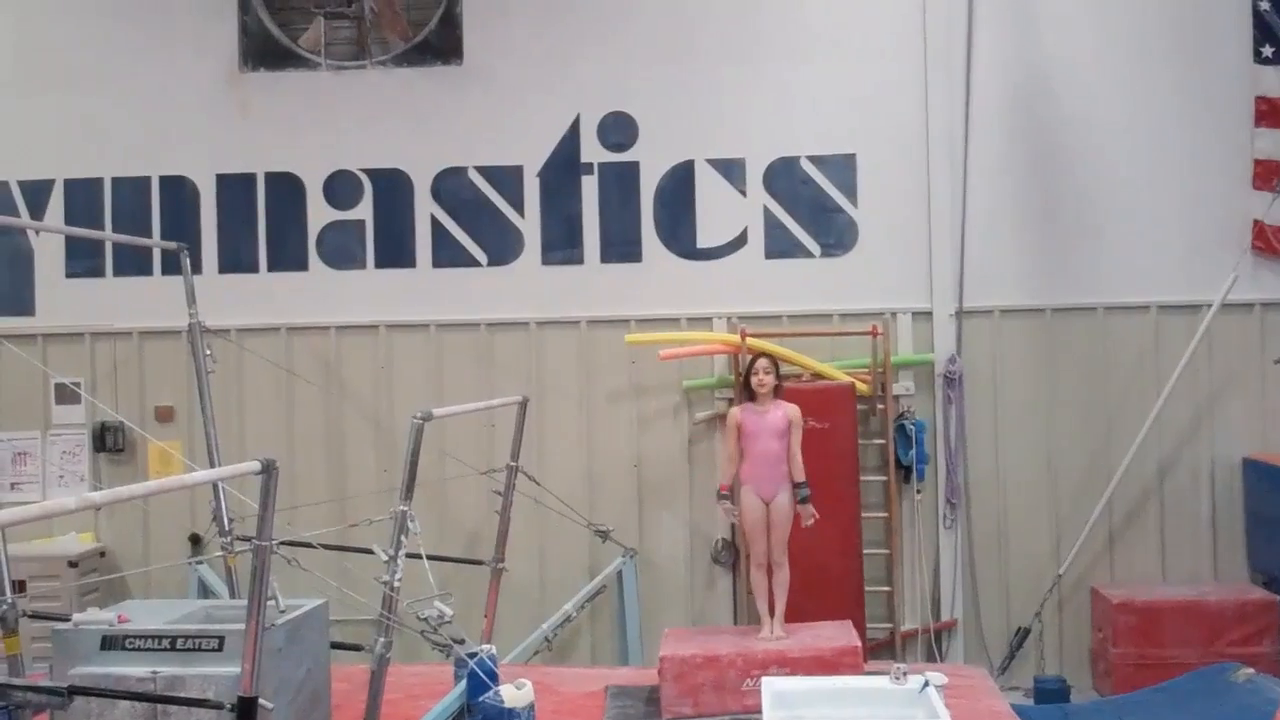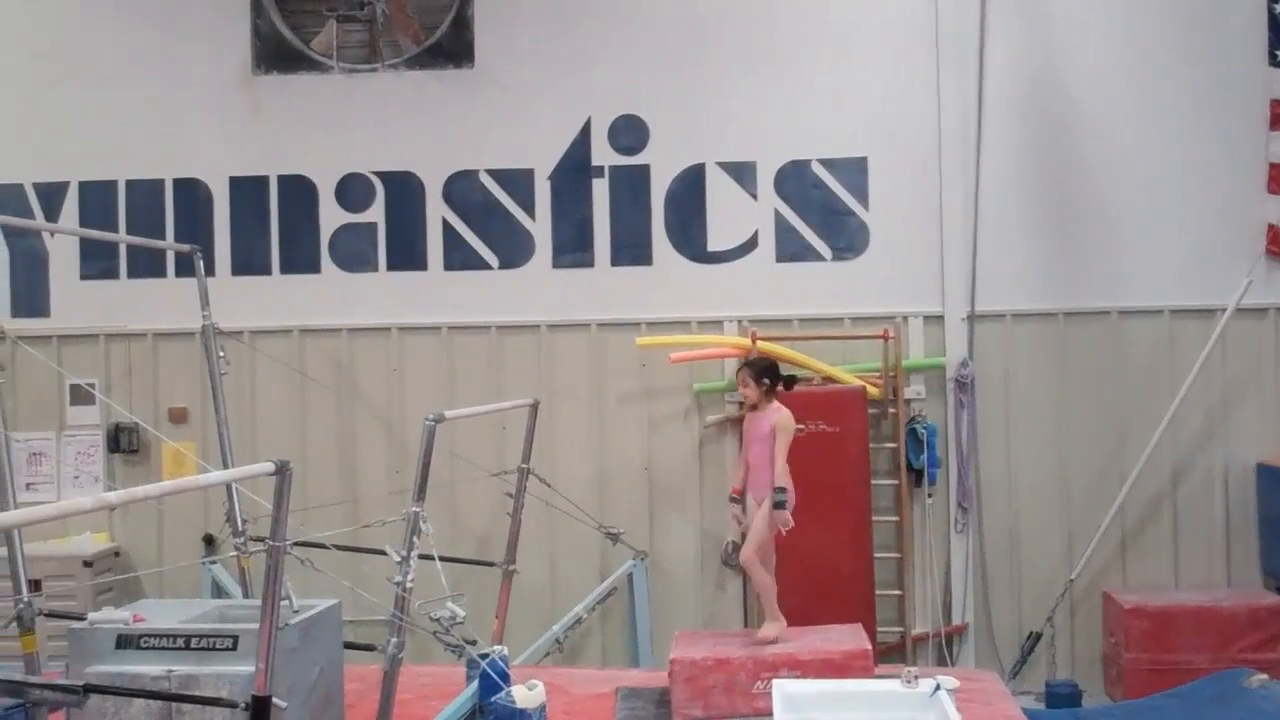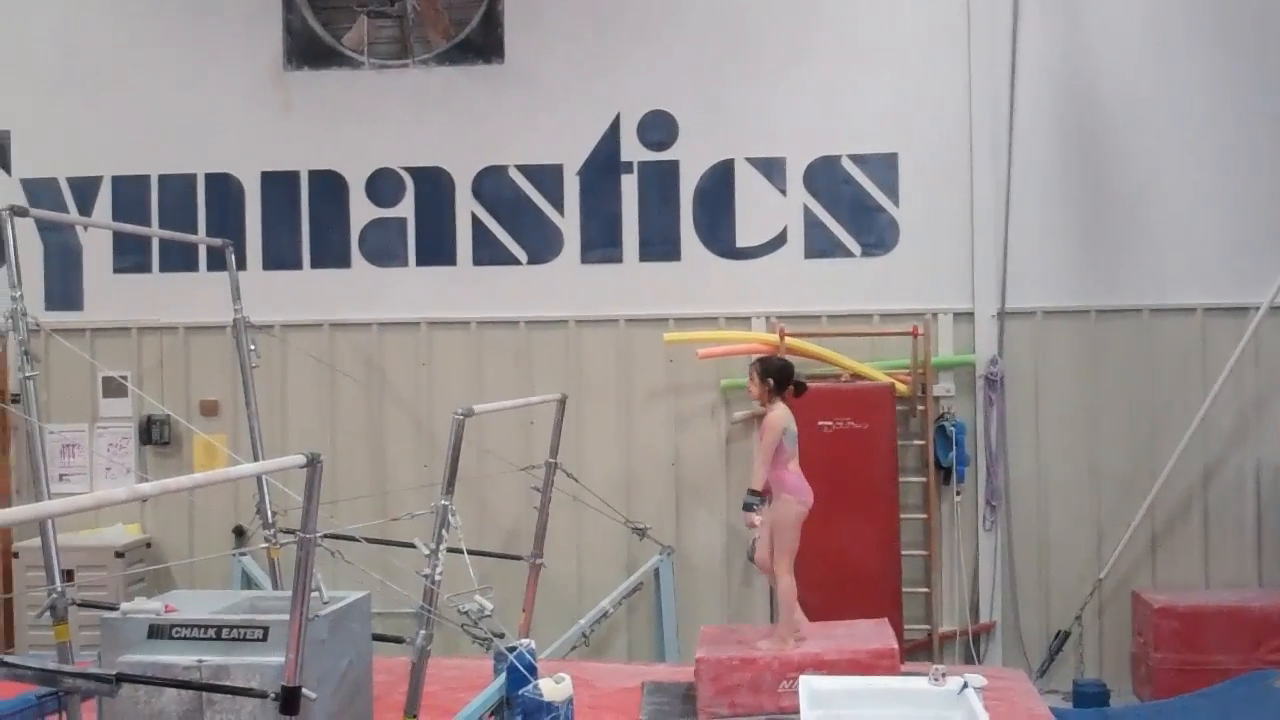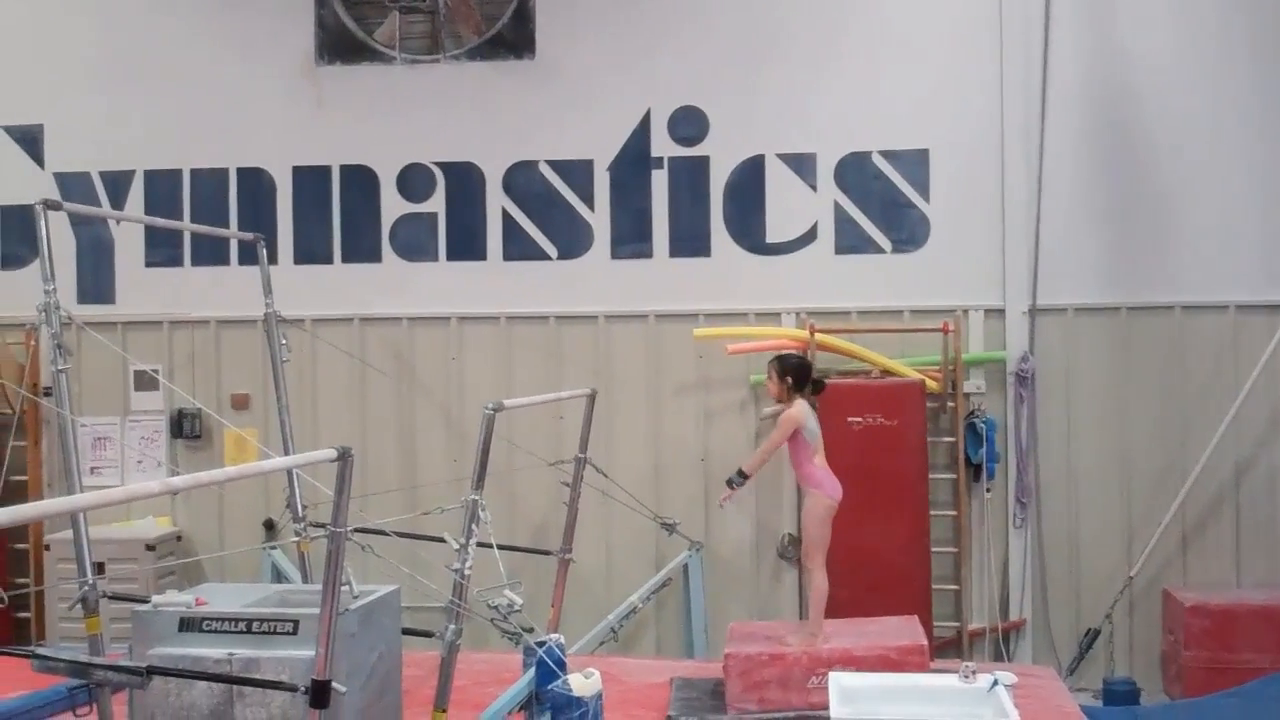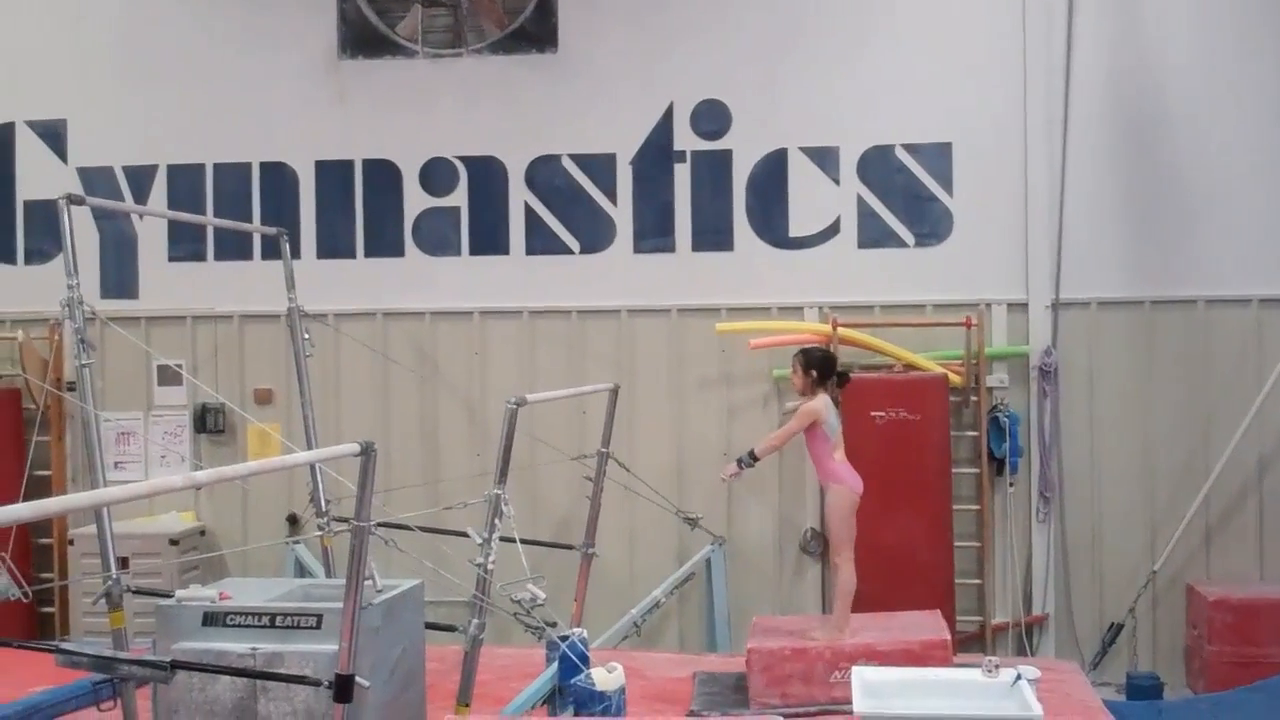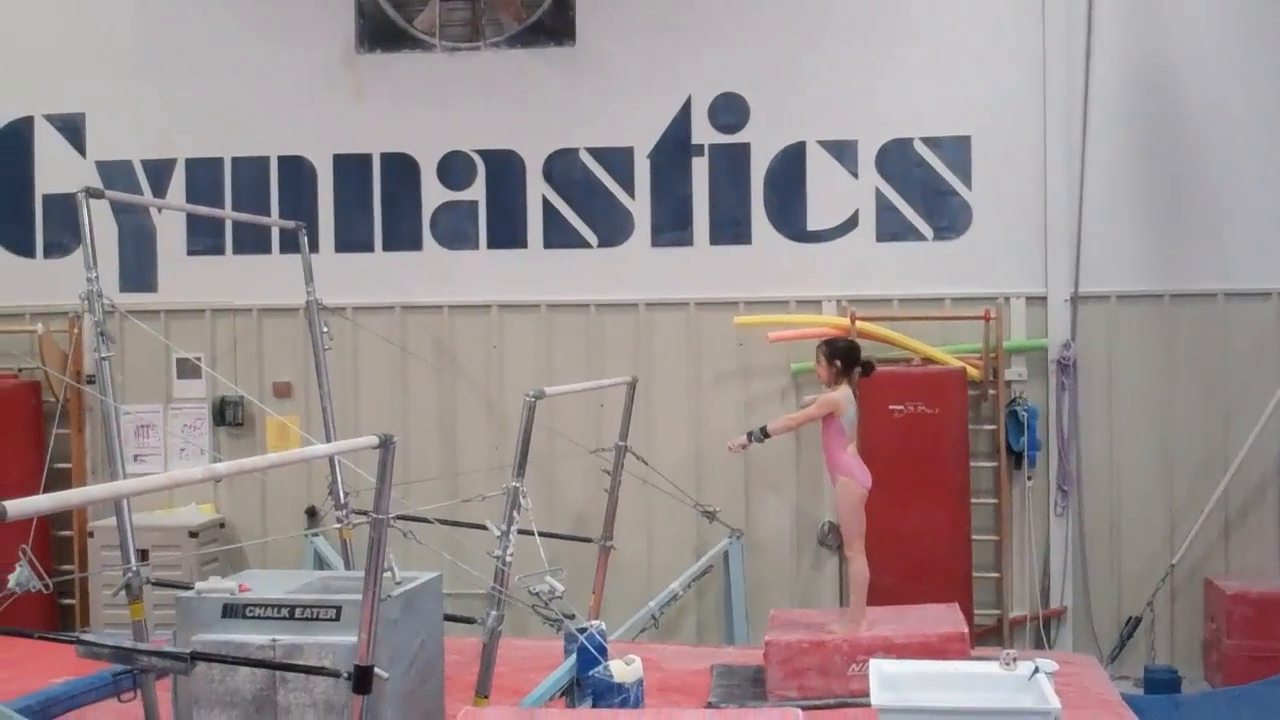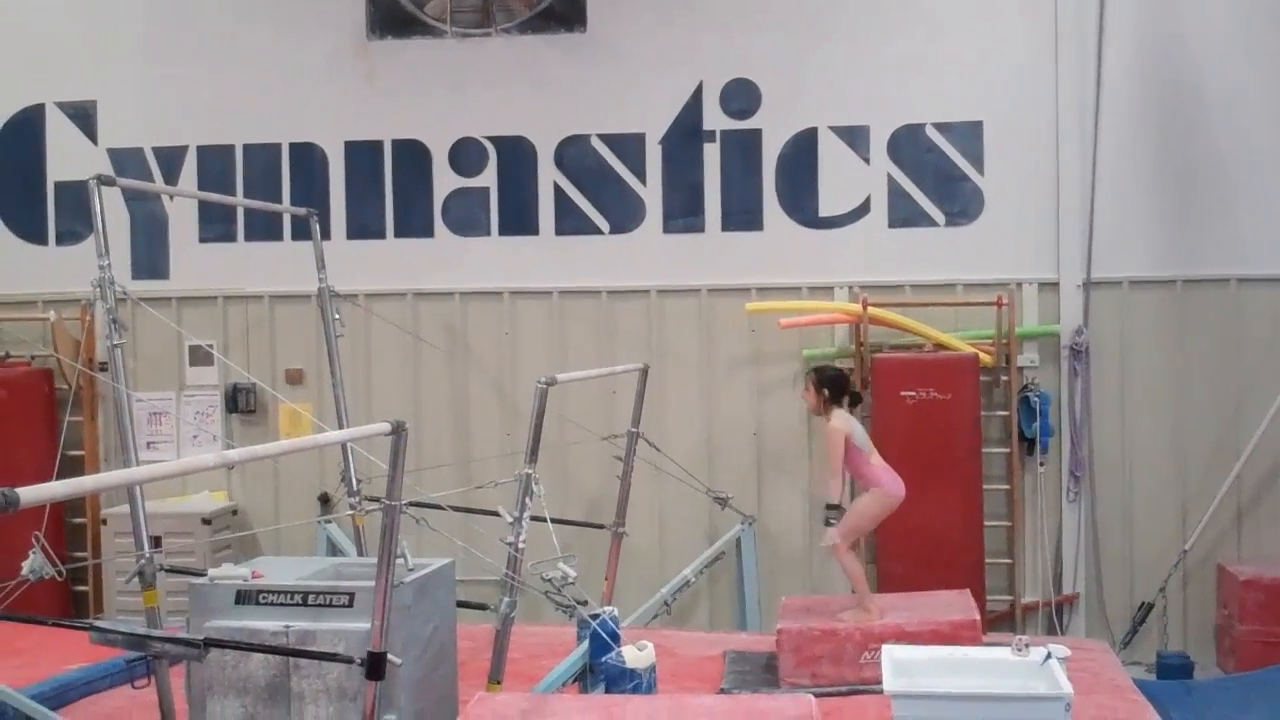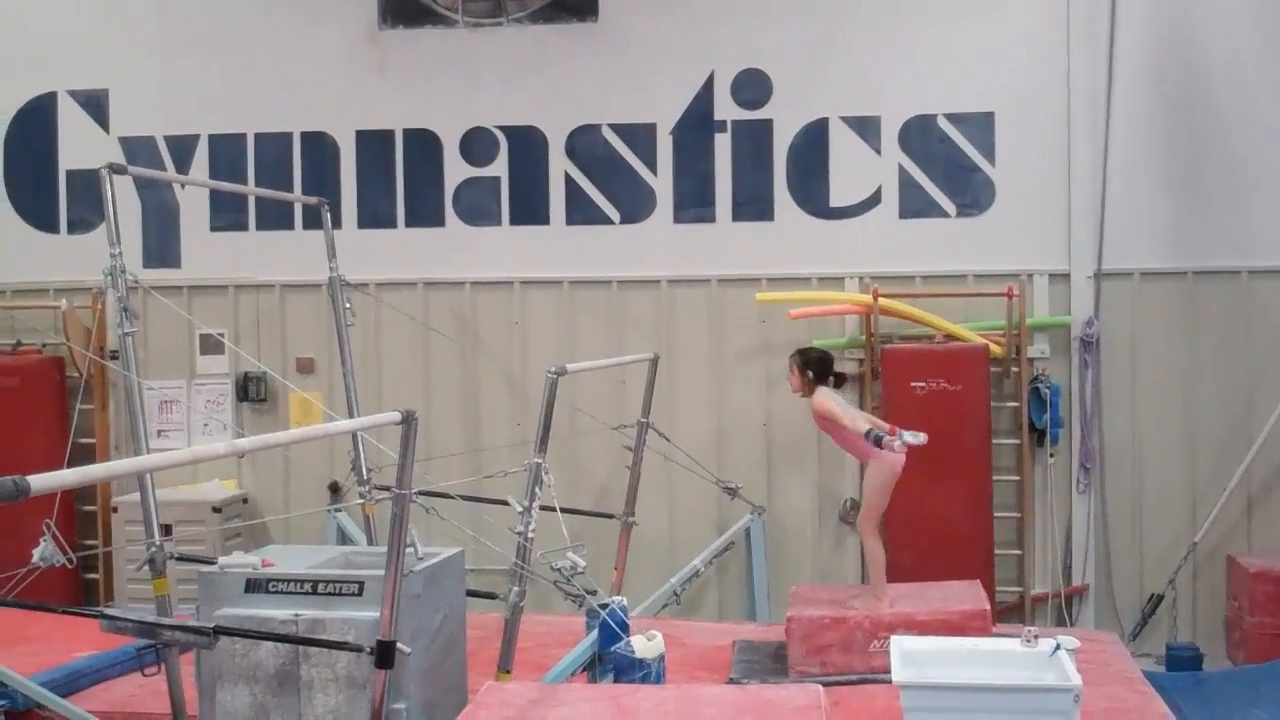
dt=0.5s
person 1, frame 1
left shoulder: (790, 412)
right shoulder: (737, 414)
left elbow: (795, 456)
right elbow: (732, 458)
left wrist: (803, 496)
right wrist: (724, 494)
left hip: (780, 489)
right hip: (750, 489)
left knee: (778, 557)
right knee: (757, 558)
left ankle: (778, 620)
right ankle: (765, 622)
person 1, frame 2
left shoulder: (782, 416)
right shoulder: (749, 418)
left elbow: (780, 462)
left wrist: (781, 504)
right wrist: (736, 498)
left hip: (774, 494)
right hip: (754, 495)
left knee: (748, 557)
right knee: (764, 562)
left ankle: (774, 618)
right ankle: (773, 621)
person 1, frame 3
left shoulder: (775, 417)
right shoulder: (777, 413)
left elbow: (763, 463)
right elbow: (769, 464)
left wrist: (751, 504)
right wrist: (761, 500)
left hip: (790, 495)
right hip: (785, 494)
left knee: (781, 567)
right knee: (763, 558)
left ankle: (783, 636)
right ankle: (796, 619)
person 1, frame 4
left shoulder: (792, 413)
right shoulder: (799, 409)
left elbow: (764, 453)
right elbow: (768, 453)
left wrist: (733, 483)
right wrist: (739, 481)
left hip: (819, 489)
right hip: (818, 488)
left knee: (814, 563)
right knee: (810, 561)
left ankle: (813, 632)
right ankle: (812, 628)
person 1, frame 5
left shoulder: (814, 407)
right shoulder: (821, 402)
left elbow: (777, 440)
right elbow: (781, 438)
left wrist: (741, 462)
right wrist: (745, 462)
left hip: (840, 484)
right hip: (838, 483)
left knee: (842, 557)
right knee: (837, 557)
left ankle: (839, 627)
right ankle: (837, 623)
person 1, frame 6
left shoulder: (835, 397)
right shoulder: (843, 394)
left elbow: (793, 421)
right elbow: (799, 419)
left wrist: (750, 436)
right wrist: (755, 436)
left hip: (849, 478)
right hip: (849, 477)
left knee: (854, 550)
right knee: (852, 550)
left ankle: (856, 621)
right ankle: (855, 617)
person 1, frame 7
left shoulder: (834, 426)
right shoulder: (839, 418)
left elbow: (834, 476)
right elbow: (843, 471)
left wrist: (832, 521)
right wrist: (838, 515)
left hip: (884, 489)
right hip: (884, 486)
left knee: (839, 542)
right knee: (844, 541)
left ankle: (868, 609)
right ankle: (865, 604)
person 1, frame 8
left shoulder: (818, 401)
right shoulder: (826, 396)
left elbow: (852, 423)
right elbow: (862, 417)
left wrist: (882, 441)
right wrist: (898, 434)
left hip: (882, 458)
right hip: (883, 457)
left knee: (866, 527)
right knee: (867, 526)
left ankle: (879, 597)
right ankle: (876, 592)
